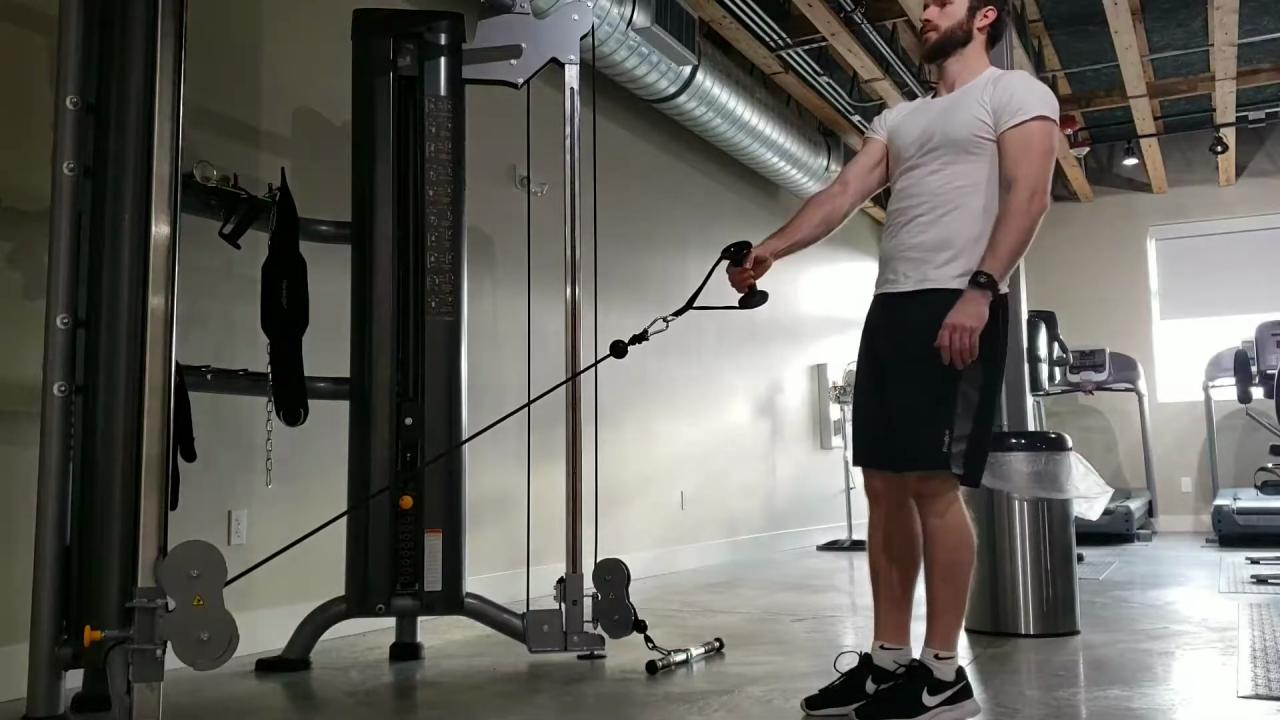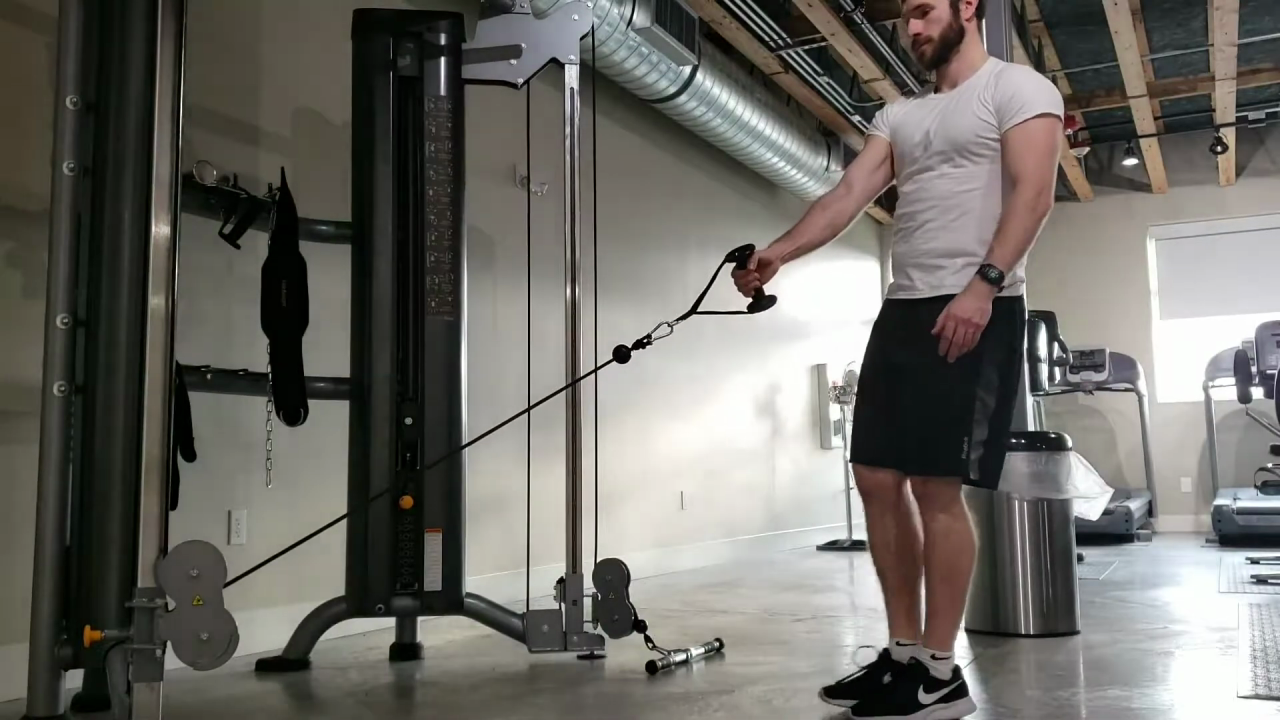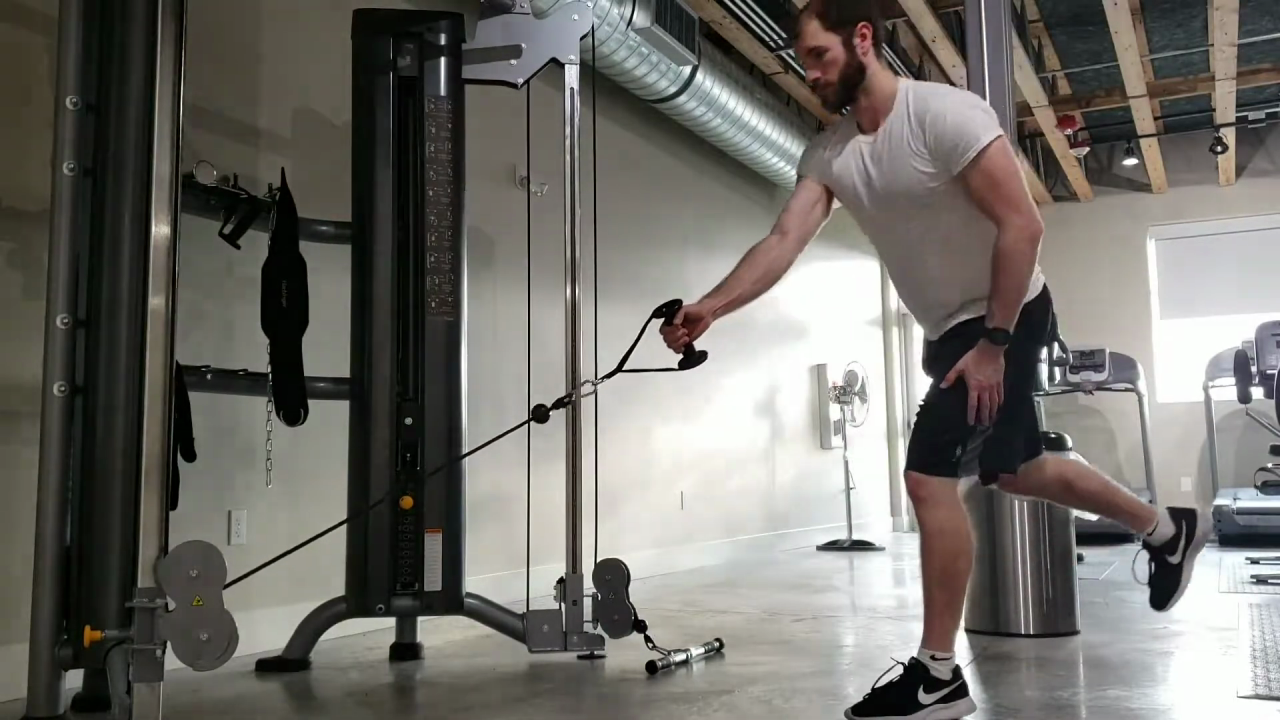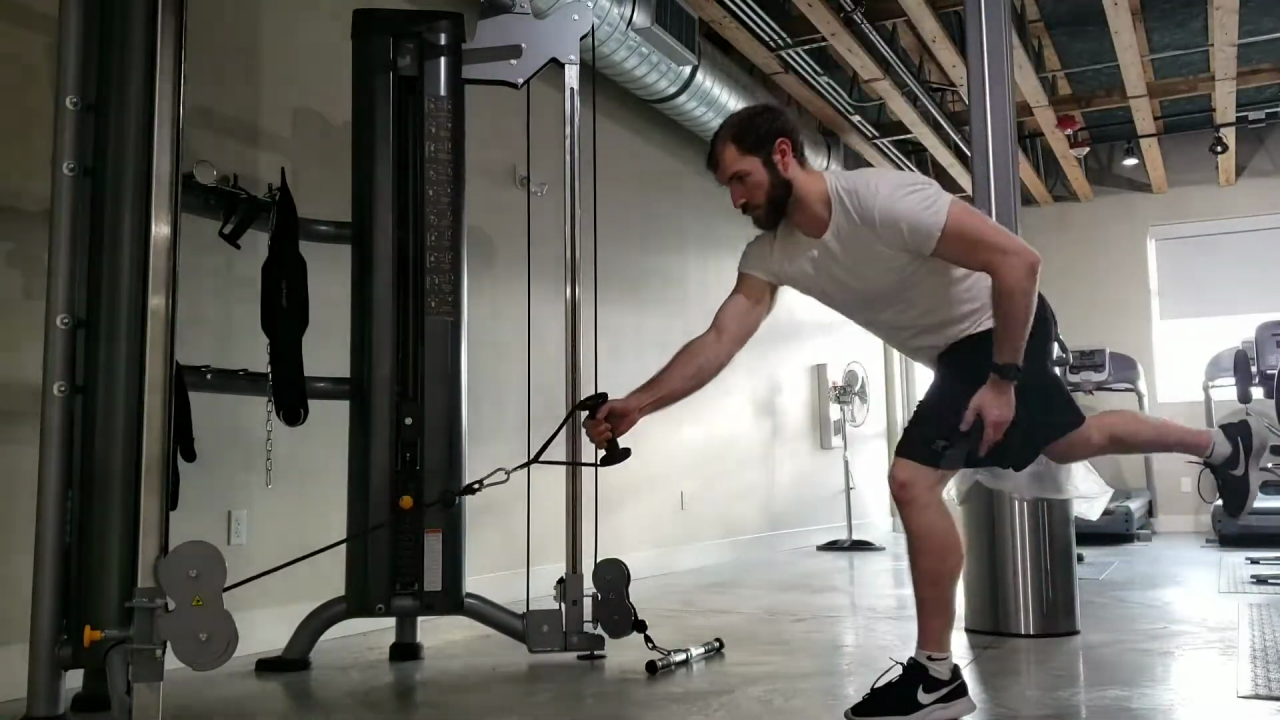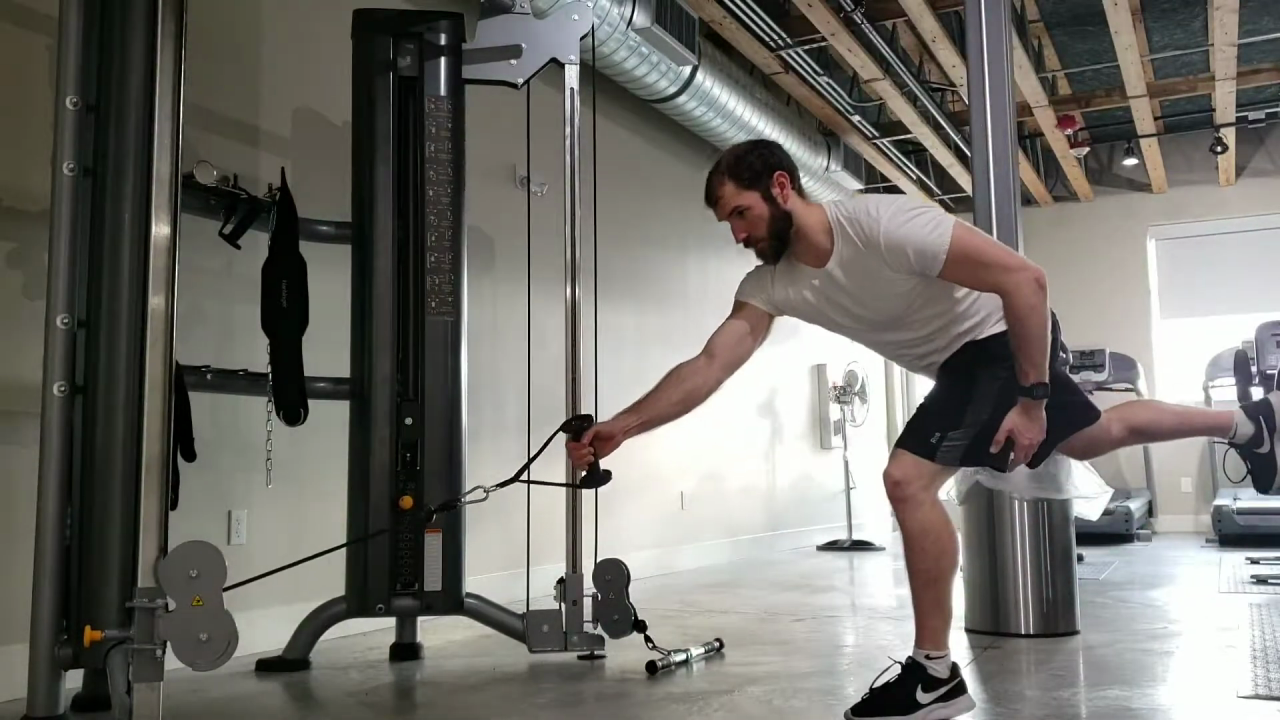
dt=1s
person 1, frame 1
left shoulder: (1016, 92)
right shoulder: (900, 117)
left elbow: (1028, 194)
right elbow: (843, 192)
left wrist: (979, 288)
right wrist: (769, 249)
left hip: (959, 308)
right hip: (890, 308)
left knee: (932, 484)
right knee: (884, 485)
right ankle: (890, 659)
person 1, frame 2
left shoulder: (1019, 88)
right shoulder: (899, 114)
left elbow: (1033, 192)
right elbow: (848, 194)
left wrist: (985, 283)
right wrist: (776, 254)
left hip: (973, 312)
right hip: (901, 310)
left knee: (937, 487)
right knee: (877, 479)
right ankle: (903, 653)
person 1, frame 3
left shoulder: (944, 113)
right shoulder: (827, 154)
left elbow: (1021, 226)
right elbow: (784, 241)
left wrist: (995, 343)
right wrist: (710, 307)
left hip: (1001, 318)
right hip: (948, 329)
left knee: (930, 478)
right knee: (1014, 469)
right ankle: (1166, 529)
person 1, frame 4
left shoulder: (884, 199)
right shoulder: (770, 255)
left elbow: (1018, 260)
right elbow: (718, 342)
left wrist: (1003, 381)
right wrist: (636, 406)
left hip: (1000, 331)
right hip: (956, 350)
left knee: (912, 479)
right knee: (1074, 442)
right ankle: (1223, 446)
person 1, frame 5
left shoulder: (885, 225)
right shoulder: (770, 286)
left elbow: (1025, 278)
right elbow: (709, 366)
left wrist: (1032, 399)
right wrist: (621, 426)
left hip: (1003, 339)
right hip: (960, 361)
left knee: (909, 478)
right knee: (1095, 436)
